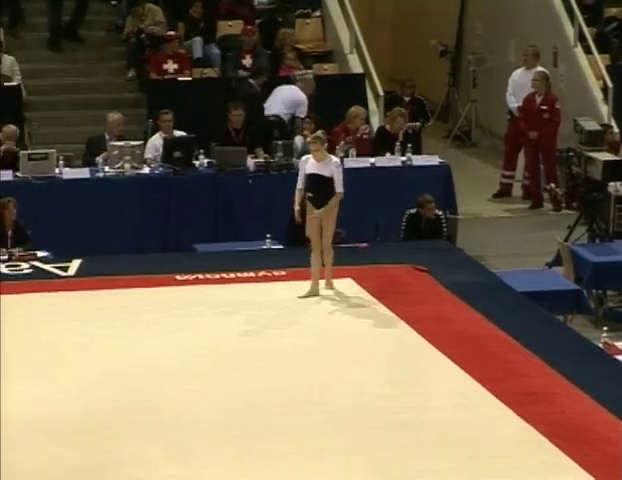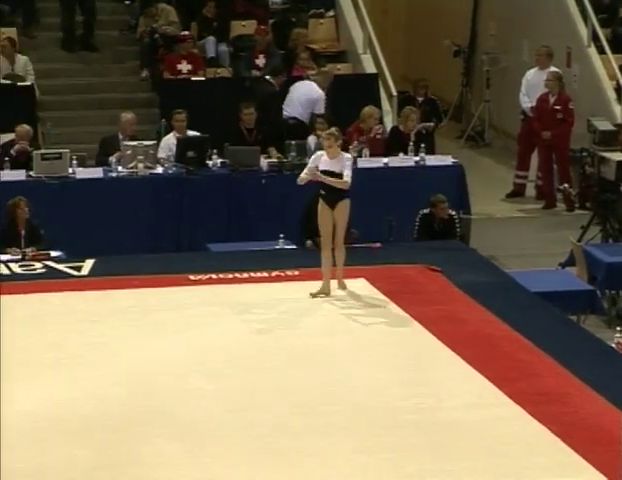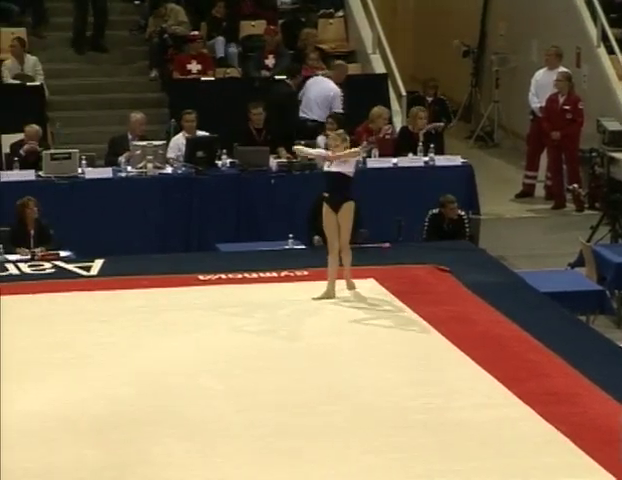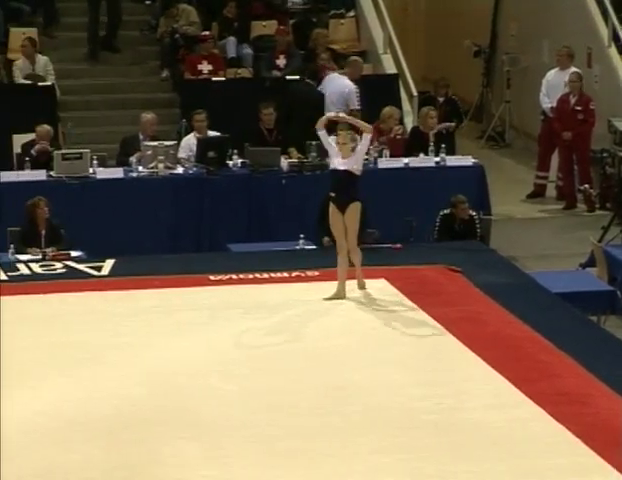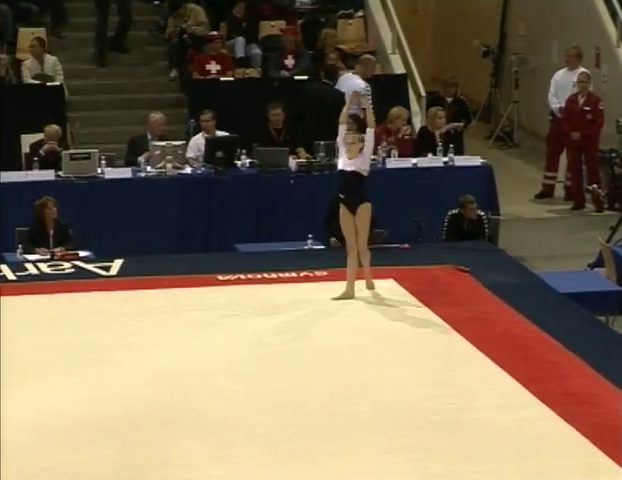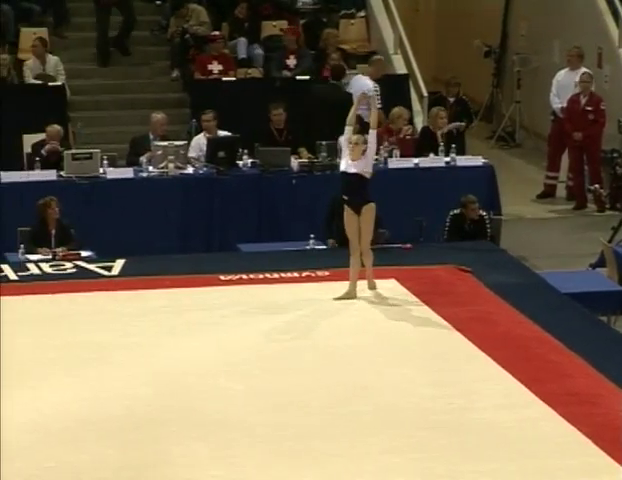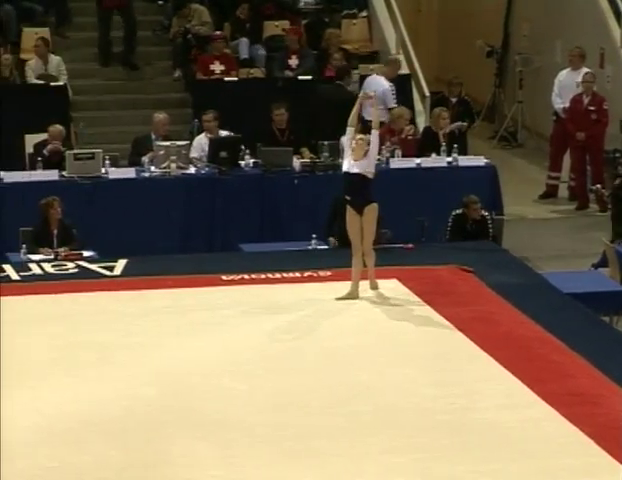
dt=0.2s
person 1, frame 1
left shoulder: (334, 162)
right shoulder: (305, 161)
left elbow: (339, 192)
right elbow: (300, 187)
left wrist: (323, 210)
right wrist: (297, 205)
left hip: (329, 204)
right hip: (312, 204)
left knee: (326, 244)
right knee: (315, 245)
left ankle: (328, 277)
right ankle: (314, 286)
person 1, frame 2
left shoulder: (345, 158)
right shoulder: (318, 157)
left elbow: (346, 183)
right elbow: (300, 180)
left wrist: (323, 178)
right wrist: (308, 176)
left hip: (341, 201)
right hip: (324, 201)
left knee: (338, 241)
right knee: (326, 243)
left ankle: (340, 278)
right ankle: (325, 285)
person 1, frame 3
left shoulder: (350, 158)
right shoulder: (324, 157)
left elbow: (357, 151)
right elbow: (298, 149)
left wrist: (337, 152)
right wrist: (321, 153)
left hip: (345, 203)
right hip: (328, 204)
left knee: (343, 244)
right knee: (332, 246)
left ankle: (348, 277)
right ankle: (331, 288)
person 1, frame 4
left shoulder: (357, 155)
right shoulder: (334, 152)
left elbow: (369, 131)
right elbow: (319, 129)
left wrist: (349, 120)
right wrist: (328, 118)
left hip: (351, 203)
right hip: (334, 204)
left knee: (351, 245)
right knee: (341, 247)
left ankle: (359, 276)
right ankle: (341, 288)
person 1, frame 5
left shoulder: (364, 157)
right shoulder: (342, 154)
left elbow: (370, 127)
right elbow: (342, 125)
left wrist: (365, 104)
right wrist: (349, 103)
left hip: (361, 205)
right hip: (345, 206)
left knee: (361, 246)
right knee: (350, 247)
left ankle: (368, 277)
right ankle: (349, 288)
person 1, frame 6
left shoulder: (367, 159)
right shoulder: (345, 155)
left elbow: (373, 128)
right elbow: (349, 125)
left wrist: (373, 105)
right wrist: (357, 103)
left hip: (365, 206)
right hip: (349, 207)
left knee: (364, 246)
right knee: (353, 248)
left ankle: (370, 277)
right ankle: (352, 288)
person 1, frame 7
left shoulder: (370, 159)
right shoulder: (348, 156)
left elbow: (375, 129)
right elbow: (350, 125)
left wrist: (375, 105)
right wrist: (358, 102)
left hip: (368, 206)
right hip: (351, 207)
left knee: (367, 247)
right knee: (356, 248)
left ankle: (372, 277)
right ankle: (354, 288)
person 2, frame 1
right shoulder: (516, 73)
right elbow: (509, 93)
right wrist: (516, 107)
right hip: (515, 116)
right knee: (510, 151)
left ankle: (528, 187)
right ankle: (505, 186)
person 2, frame 2
right shoulder: (530, 73)
right elbow: (522, 94)
right wrist: (530, 107)
right hip: (528, 116)
right knee: (523, 152)
left ankle: (541, 188)
right ankle: (519, 187)
person 2, frame 3
right shoulder: (539, 74)
right elbow: (532, 94)
right wrist: (539, 107)
right hip: (538, 116)
right knee: (532, 152)
right ankle: (528, 187)
person 2, frame 4
right shoulder: (550, 74)
right elbow: (543, 94)
right wrist: (550, 107)
right hip: (549, 116)
right knee: (543, 152)
left ankle: (562, 188)
right ankle: (539, 187)
person 2, frame 5
right shoulder: (559, 74)
right elbow: (551, 94)
right wrist: (558, 108)
right hip: (557, 116)
right knee: (551, 152)
left ankle: (570, 188)
right ankle: (548, 187)
person 2, frame 6
right shoulder: (560, 74)
right elbow: (553, 94)
right wrist: (560, 108)
right hip: (559, 117)
right knee: (553, 152)
left ankle: (572, 188)
right ankle: (549, 187)
person 2, frame 7
right shoulder: (562, 74)
right elbow: (555, 94)
right wrist: (562, 108)
right hip: (561, 117)
right knee: (555, 153)
left ankle: (574, 189)
right ankle: (551, 188)
person 3, frame 1
left shoulder: (552, 100)
right shoulder: (528, 99)
left elbow: (555, 122)
right elbow: (522, 119)
left wrist: (539, 133)
right wrist: (527, 132)
left hip: (547, 141)
right hip: (530, 140)
left knee: (550, 169)
right knee: (532, 169)
left ankle: (556, 201)
right ankle: (536, 200)
person 3, frame 2
left shoulder: (566, 100)
right shoulder: (542, 99)
left elbow: (569, 122)
right elbow: (535, 119)
left wrist: (552, 133)
right wrist: (541, 132)
left hip: (560, 140)
right hip: (543, 140)
left knee: (563, 169)
right knee: (545, 169)
left ankle: (569, 201)
right ankle: (549, 200)
person 3, frame 3
left shoulder: (575, 100)
right shoulder: (551, 99)
left elbow: (578, 122)
right elbow: (544, 119)
left wrist: (562, 133)
right wrist: (550, 132)
left hip: (570, 140)
right hip: (552, 140)
left knee: (572, 169)
right knee: (554, 169)
left ankle: (578, 201)
right ankle: (559, 200)
person 3, frame 4
left shoulder: (587, 100)
right shoulder: (562, 99)
left elbow: (590, 123)
right elbow: (556, 119)
left wrist: (573, 134)
right wrist: (562, 132)
left hip: (581, 141)
right hip: (564, 140)
left knee: (584, 170)
right knee: (566, 170)
left ankle: (590, 202)
right ankle: (570, 200)
person 3, frame 5
left shoulder: (596, 100)
right shoulder: (571, 99)
left elbow: (599, 123)
right elbow: (564, 119)
left wrist: (582, 134)
right wrist: (570, 133)
left hip: (589, 141)
right hip: (572, 141)
left knee: (592, 170)
right knee: (574, 170)
left ankle: (598, 202)
right ankle: (578, 201)
person 3, frame 6
left shoulder: (597, 100)
right shoulder: (572, 100)
left elbow: (600, 123)
right elbow: (566, 119)
left wrist: (584, 134)
right wrist: (572, 133)
left hip: (591, 141)
right hip: (574, 141)
left knee: (594, 170)
right knee: (576, 170)
left ankle: (600, 202)
right ankle: (580, 201)
person 3, frame 7
left shoulder: (600, 100)
right shoulder: (575, 100)
left elbow: (603, 123)
right elbow: (569, 120)
left wrist: (587, 134)
right wrist: (575, 133)
left hip: (594, 141)
right hip: (576, 141)
left knee: (597, 171)
right knee: (578, 170)
left ankle: (602, 202)
right ankle: (582, 201)
